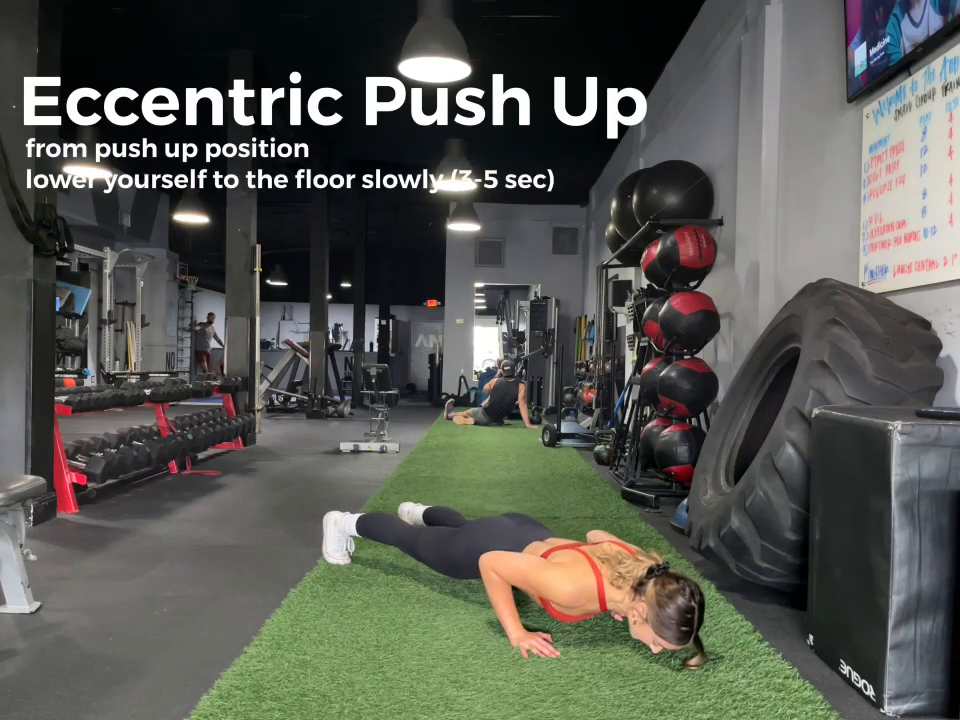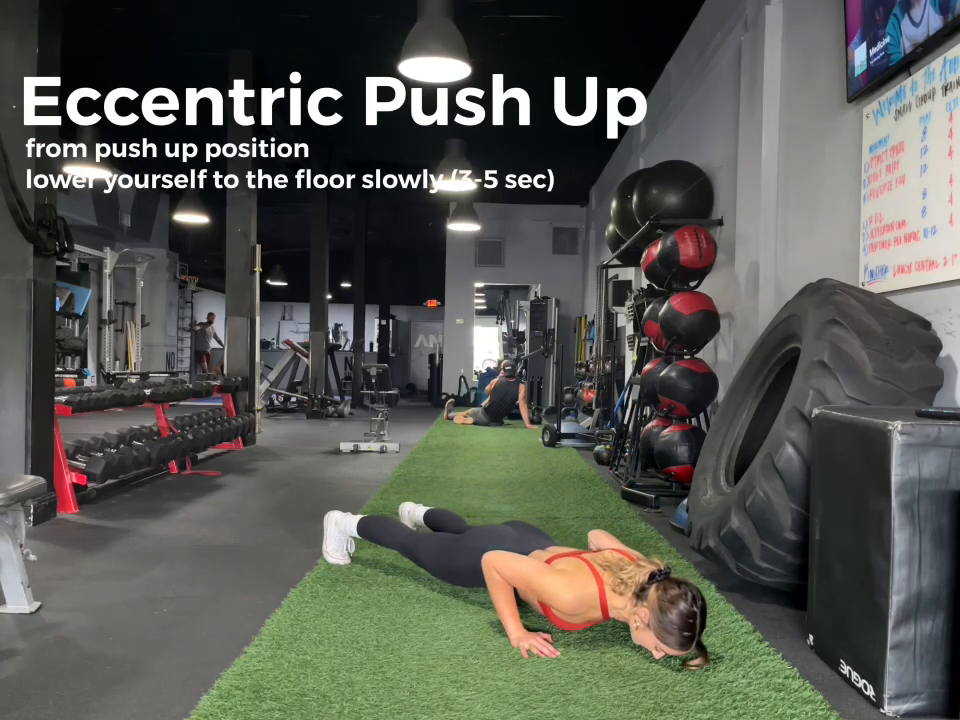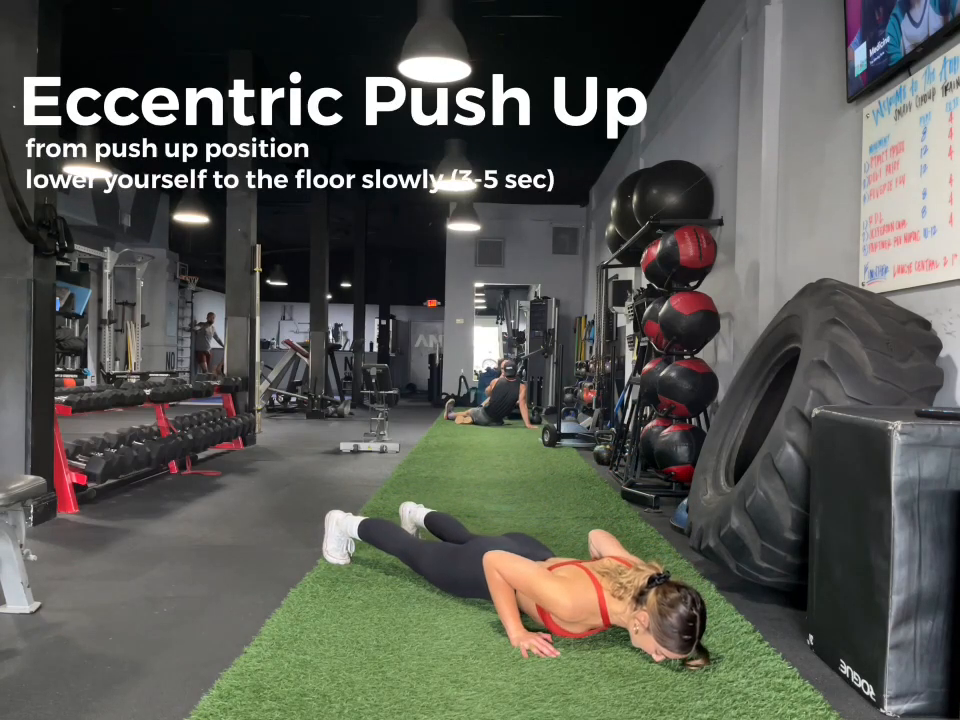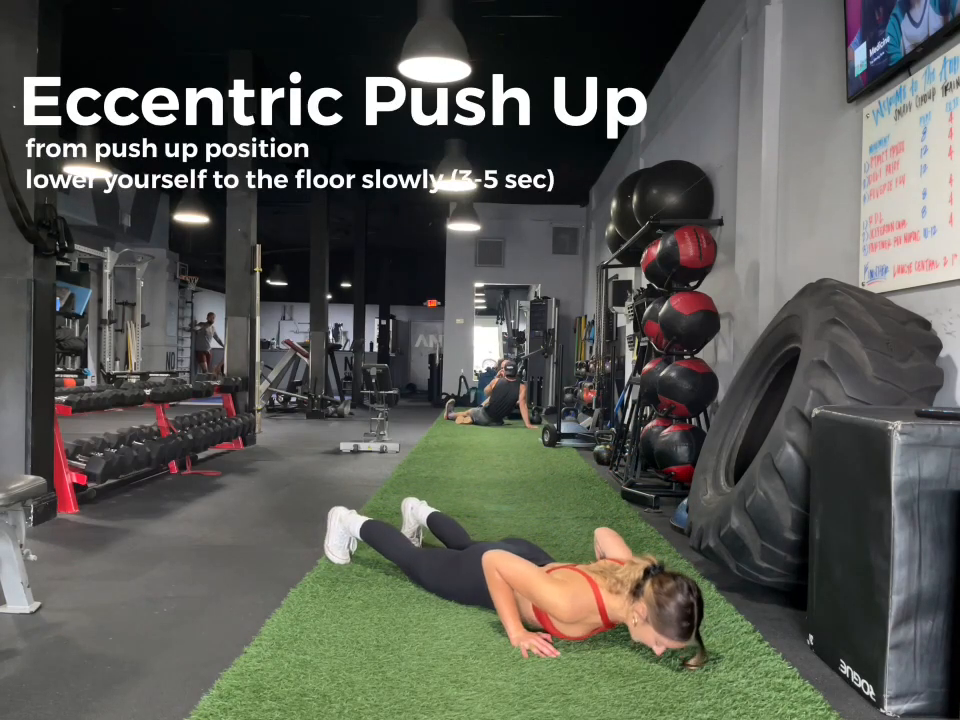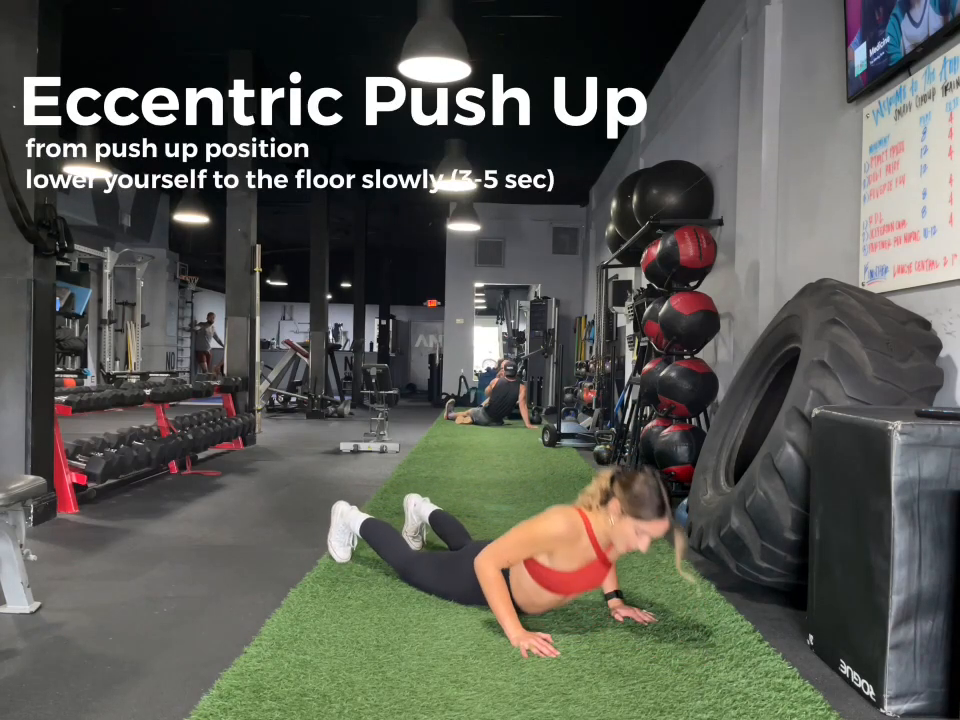
dt=0.4s
person 1, frame 1
left shoulder: (639, 567)
right shoulder: (574, 587)
right elbow: (490, 563)
left wrist: (615, 602)
right wrist: (516, 633)
left hip: (528, 536)
right hip: (492, 547)
left knee: (461, 526)
right knee: (411, 541)
left ankle: (416, 512)
right ankle: (343, 523)
person 1, frame 2
left shoulder: (639, 569)
right shoulder: (574, 595)
left elbow: (597, 536)
right elbow: (493, 563)
right wrist: (516, 634)
left hip: (528, 542)
right hip: (493, 554)
left knee: (462, 531)
right knee: (413, 546)
left ankle: (416, 512)
right ankle: (344, 523)
person 1, frame 3
left shoulder: (637, 575)
right shoulder: (574, 603)
left elbow: (597, 536)
right elbow: (494, 563)
right wrist: (516, 633)
left hip: (530, 554)
right hip: (487, 565)
left knee: (463, 540)
right knee: (413, 552)
left ankle: (417, 513)
right ankle: (345, 524)
person 1, frame 4
left shoulder: (635, 575)
right shoulder: (571, 604)
left elbow: (603, 533)
right elbow: (493, 563)
right wrist: (517, 634)
left hip: (529, 559)
right hip: (487, 575)
left knee: (463, 544)
right knee: (412, 560)
left ankle: (419, 512)
right ankle: (349, 522)
person 1, frame 5
left shoulder: (614, 528)
right shoulder: (563, 526)
right elbow: (486, 563)
left wrist: (614, 598)
right wrist: (515, 633)
left hip: (522, 563)
right hip: (491, 577)
left knee: (463, 543)
right knee: (409, 564)
left ankle: (421, 510)
right ankle: (352, 519)
